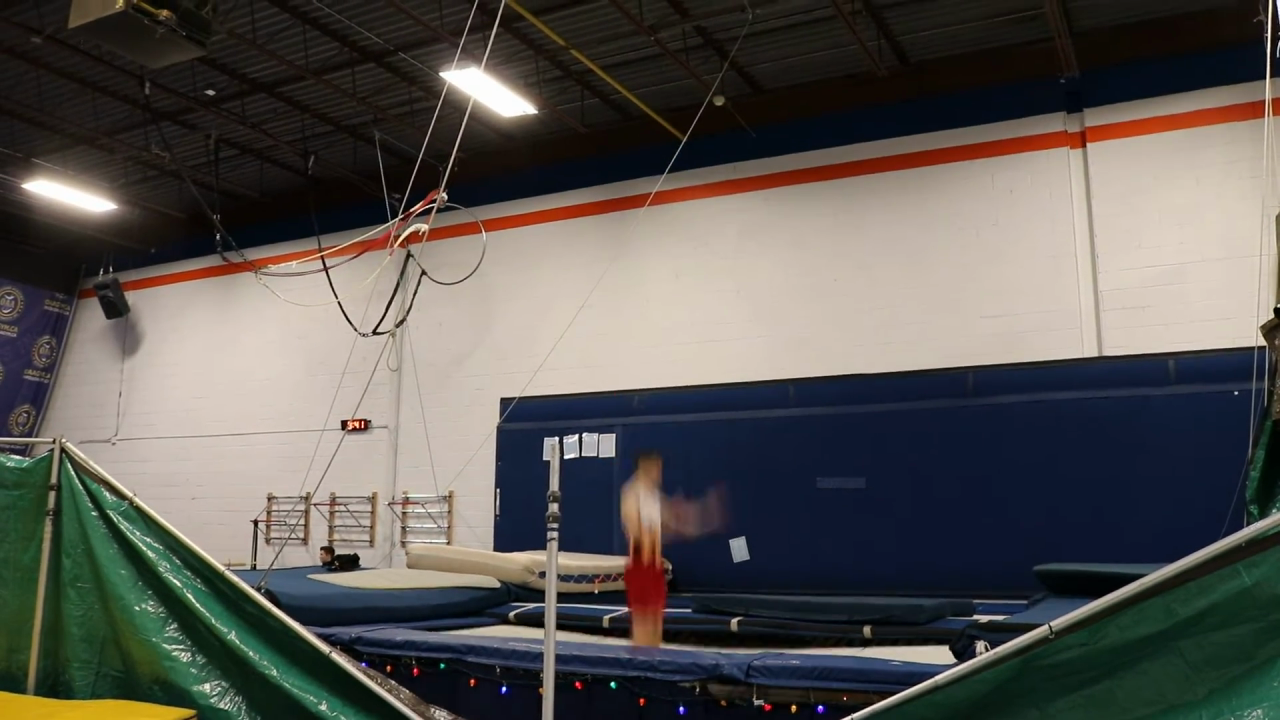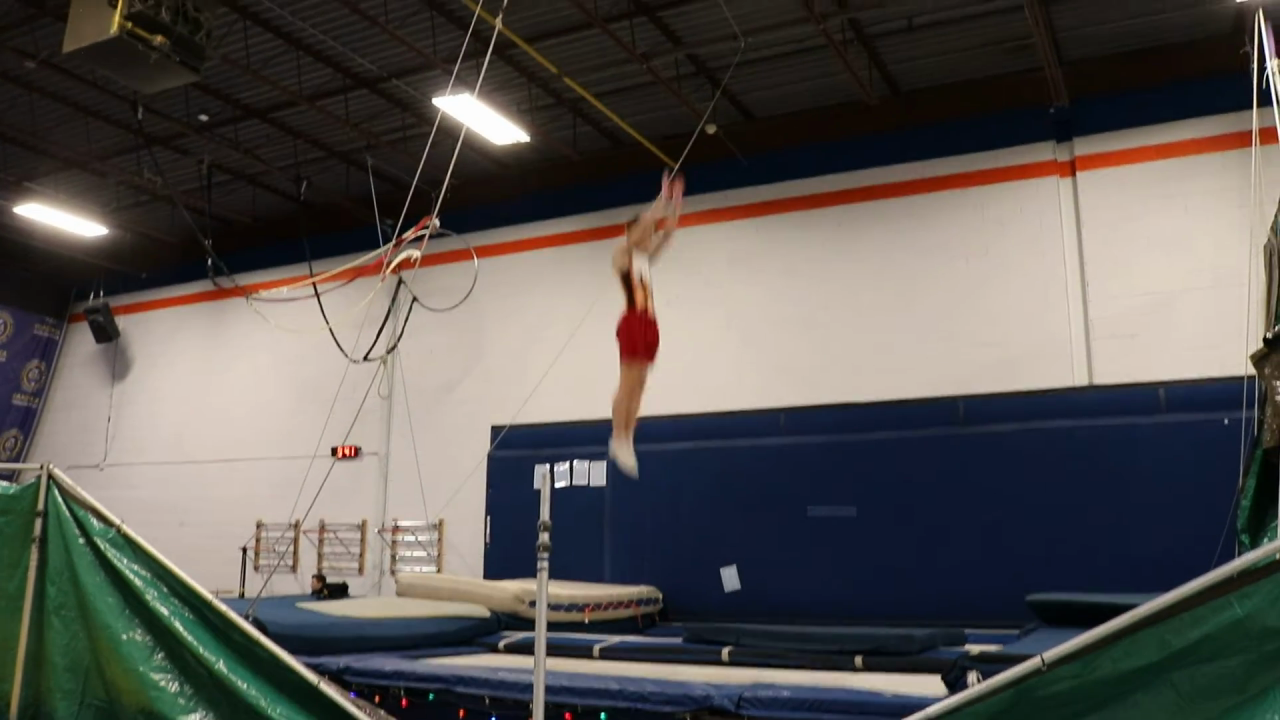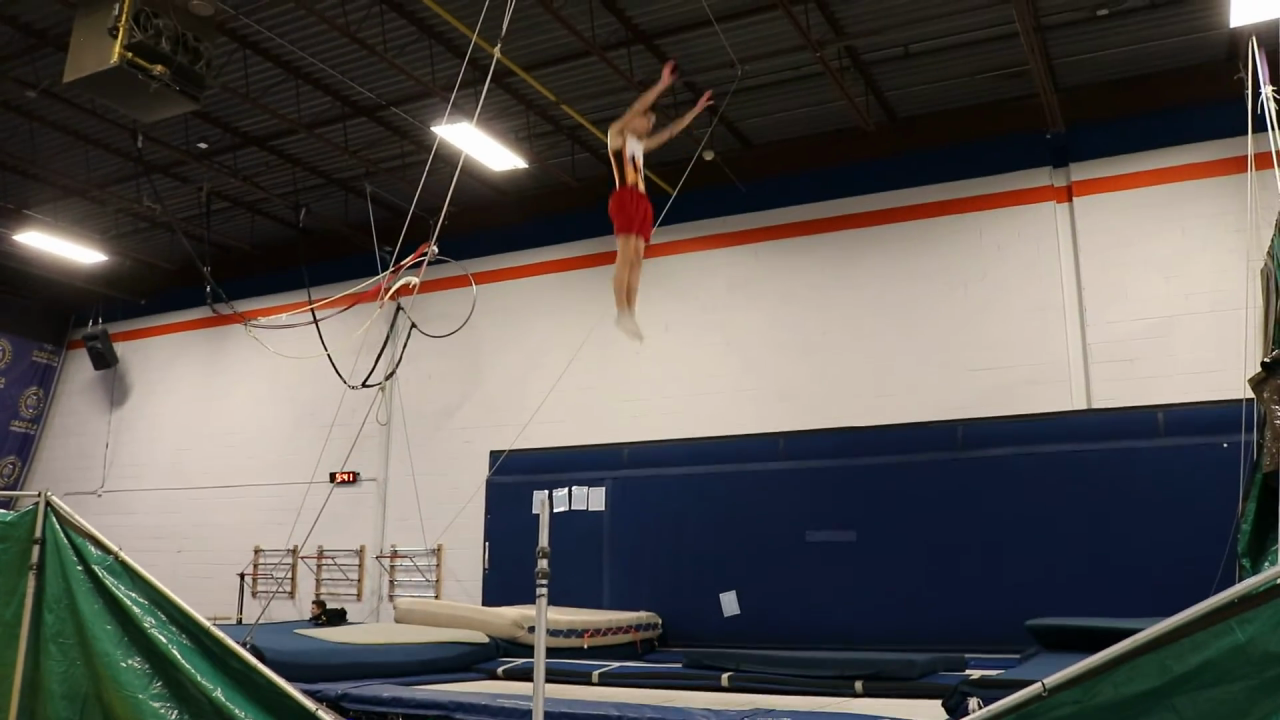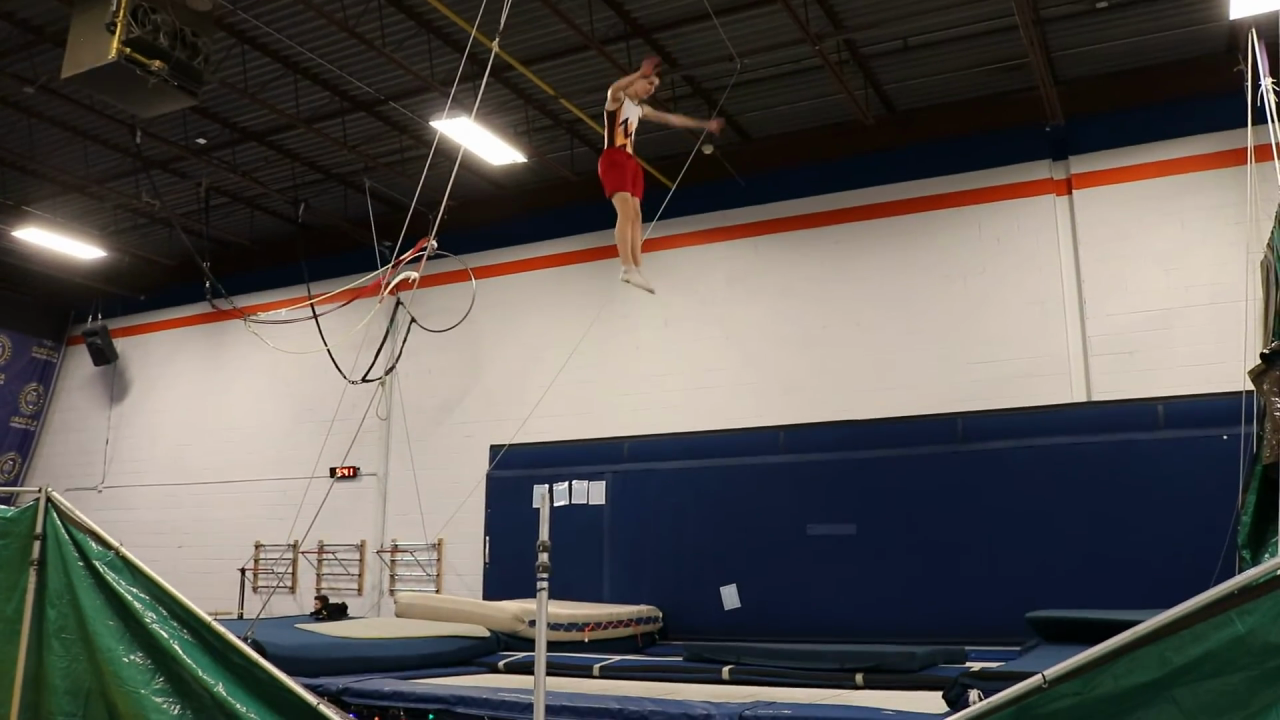
dt=0.3s
person 1, frame 1
left shoulder: (657, 500)
right shoulder: (630, 499)
left elbow: (682, 523)
right elbow: (633, 531)
left wrist: (706, 513)
left hip: (654, 572)
right hip: (640, 572)
left knee: (654, 632)
right knee: (642, 631)
person 1, frame 2
left shoulder: (645, 260)
right shoulder: (622, 255)
left elbow: (666, 234)
right elbow: (639, 231)
left wrist: (675, 203)
right wrist: (661, 202)
left hip: (649, 324)
right hip: (633, 322)
left knee: (638, 386)
right knee: (628, 383)
left ankle: (627, 440)
right ankle: (619, 439)
person 1, frame 3
left shoulder: (639, 145)
right shoulder: (616, 134)
left elbow: (670, 132)
right elbow: (634, 111)
left wrist: (696, 110)
right wrist: (661, 85)
left hip: (642, 201)
right hip: (624, 199)
left knee: (636, 260)
right knee: (625, 257)
left ankle: (629, 315)
right ankle: (622, 312)
person 1, frame 4
left shoulder: (640, 109)
right shoulder: (616, 97)
left elbow: (671, 119)
right elbow: (617, 85)
left wrist: (704, 124)
right wrist: (640, 73)
left hip: (630, 161)
right hip: (614, 159)
left knee: (635, 215)
right knee: (626, 213)
left ankle: (637, 270)
right ankle: (628, 268)
